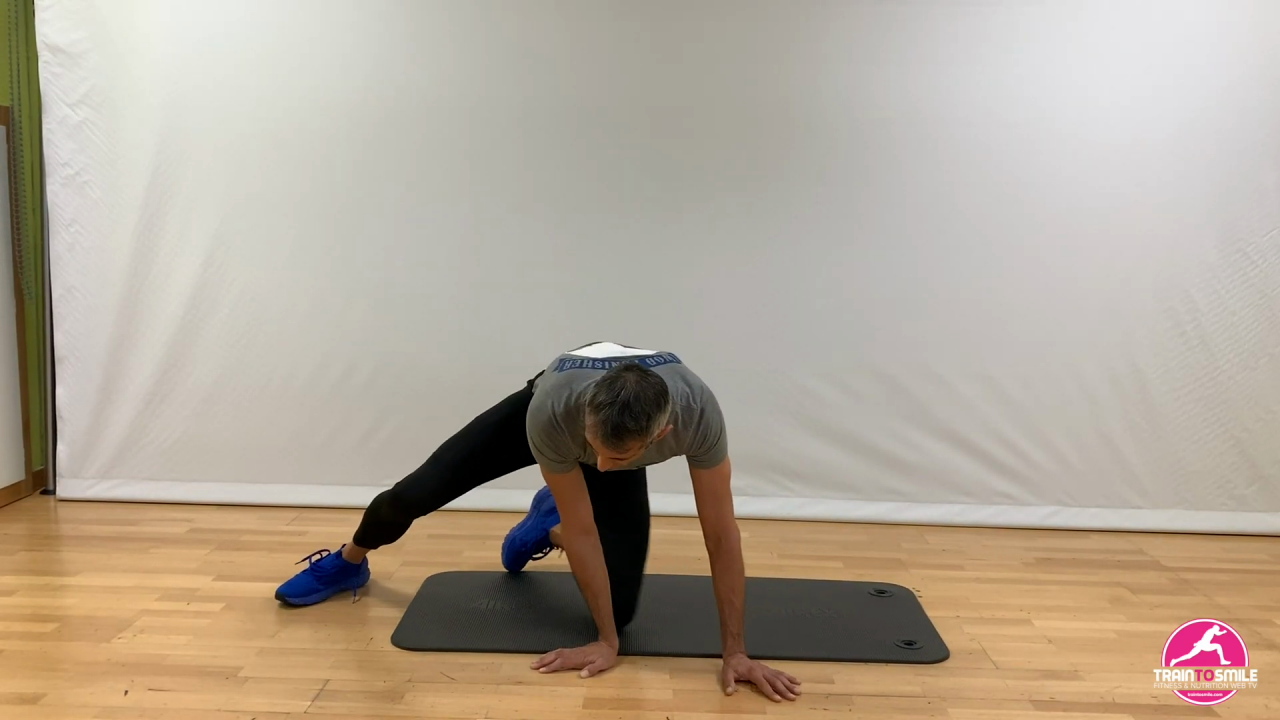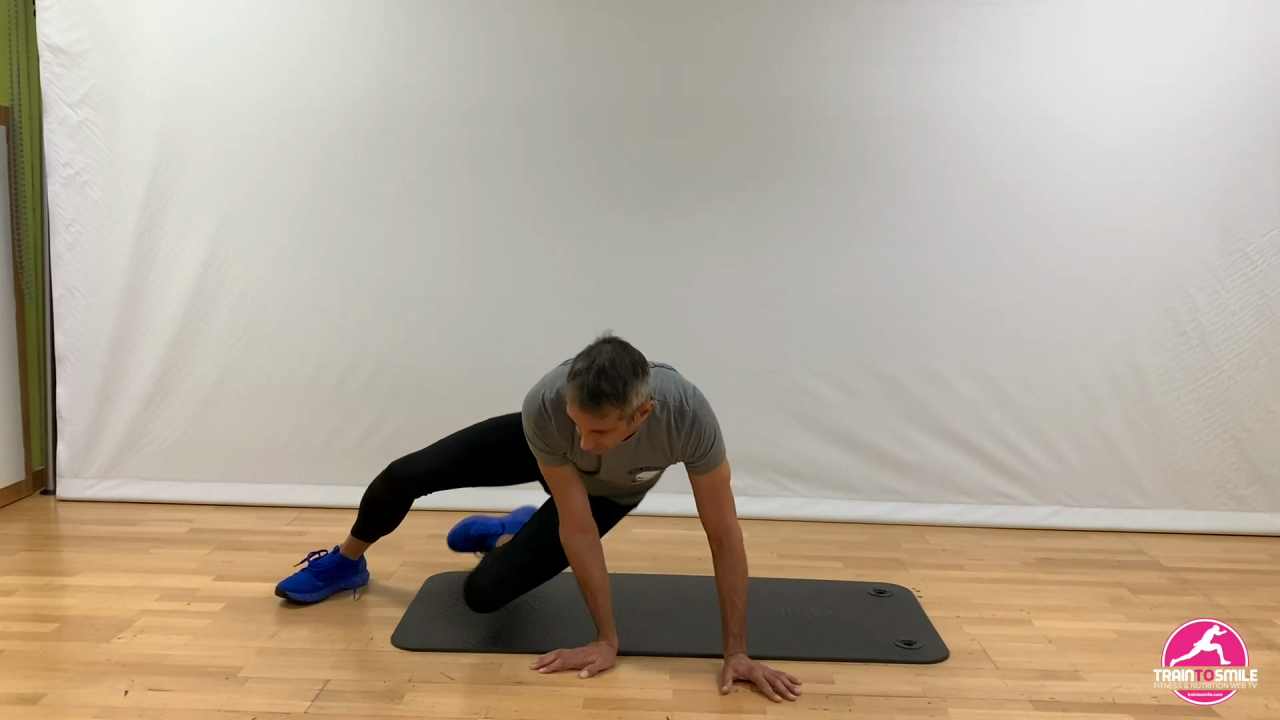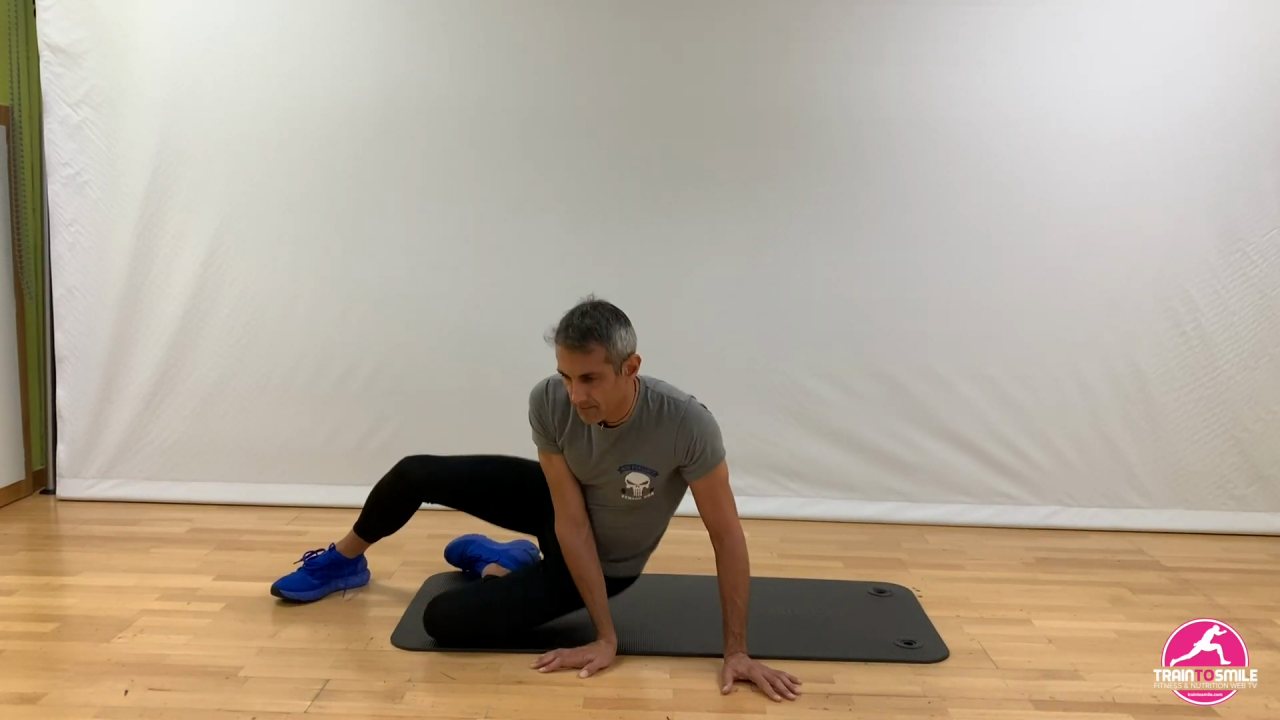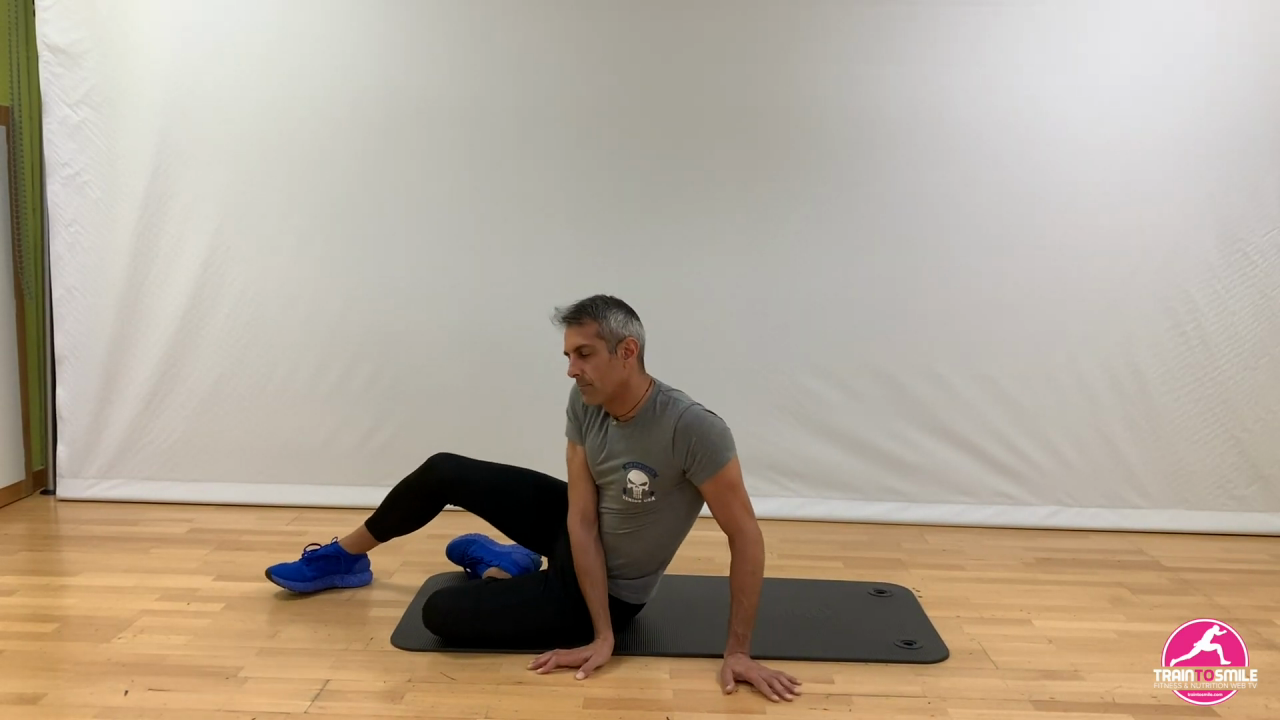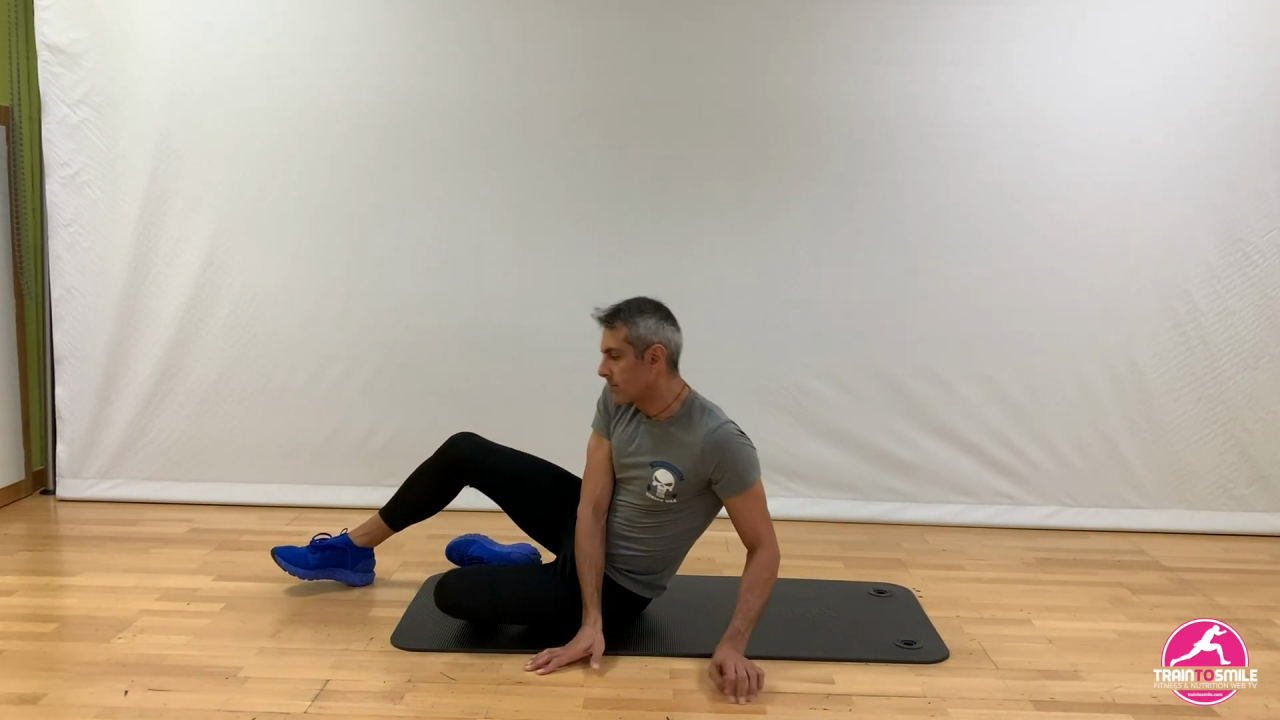
dt=0.2s
person 1, frame 1
left shoulder: (696, 413)
right shoulder: (550, 411)
left elbow: (721, 535)
right elbow: (582, 531)
left wrist: (734, 652)
right wrist: (605, 642)
right hip: (536, 409)
left knee: (621, 609)
right knee: (413, 496)
left ankle: (552, 527)
right ankle: (347, 564)
person 1, frame 2
left shoulder: (688, 416)
right shoulder: (544, 407)
left elbow: (725, 538)
right elbow: (576, 527)
left wrist: (736, 653)
right wrist: (606, 640)
left hip: (610, 491)
right hip: (554, 459)
left knee: (483, 592)
right knee: (403, 477)
left ankle: (508, 535)
right ankle: (344, 562)
person 1, frame 3
left shoulder: (686, 424)
right shoulder: (549, 401)
left elbow: (728, 538)
right elbow: (569, 523)
left wrist: (736, 651)
right wrist: (604, 638)
left hip: (606, 563)
right hip: (562, 510)
right knee: (415, 475)
left ankle: (501, 567)
right ankle: (342, 561)
person 1, frame 4
left shoulder: (693, 429)
right shoulder: (585, 401)
left elbow: (746, 539)
right elbow: (580, 519)
left wrist: (738, 652)
right wrist: (603, 636)
left hip: (616, 585)
right hip: (581, 528)
left knee: (444, 616)
right knee: (444, 473)
left ankle: (503, 570)
right ankle: (345, 557)
person 1, frame 5
left shoulder: (720, 442)
right shoulder: (618, 400)
left elbow: (765, 551)
right elbow: (592, 505)
left wrist: (733, 645)
right wrist: (586, 621)
left hip: (620, 582)
right hip: (590, 526)
left knee: (455, 595)
right knee: (463, 450)
left ankle: (512, 566)
right ankle: (352, 550)
